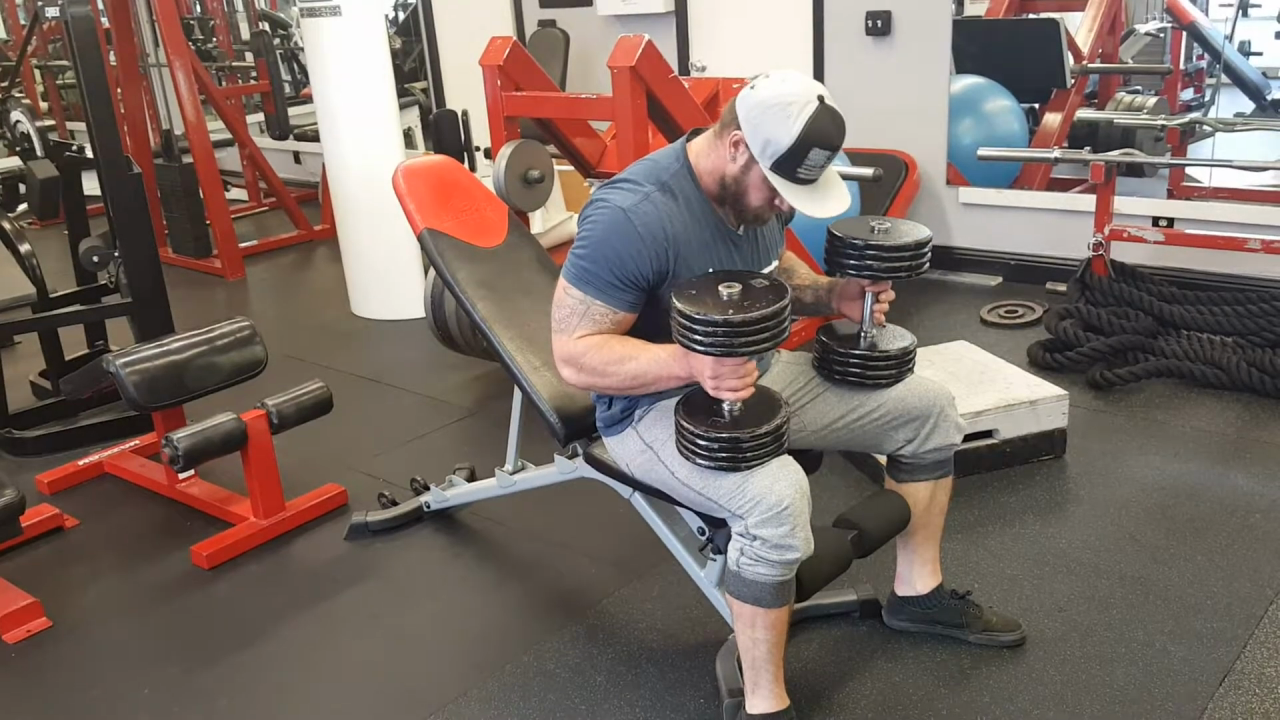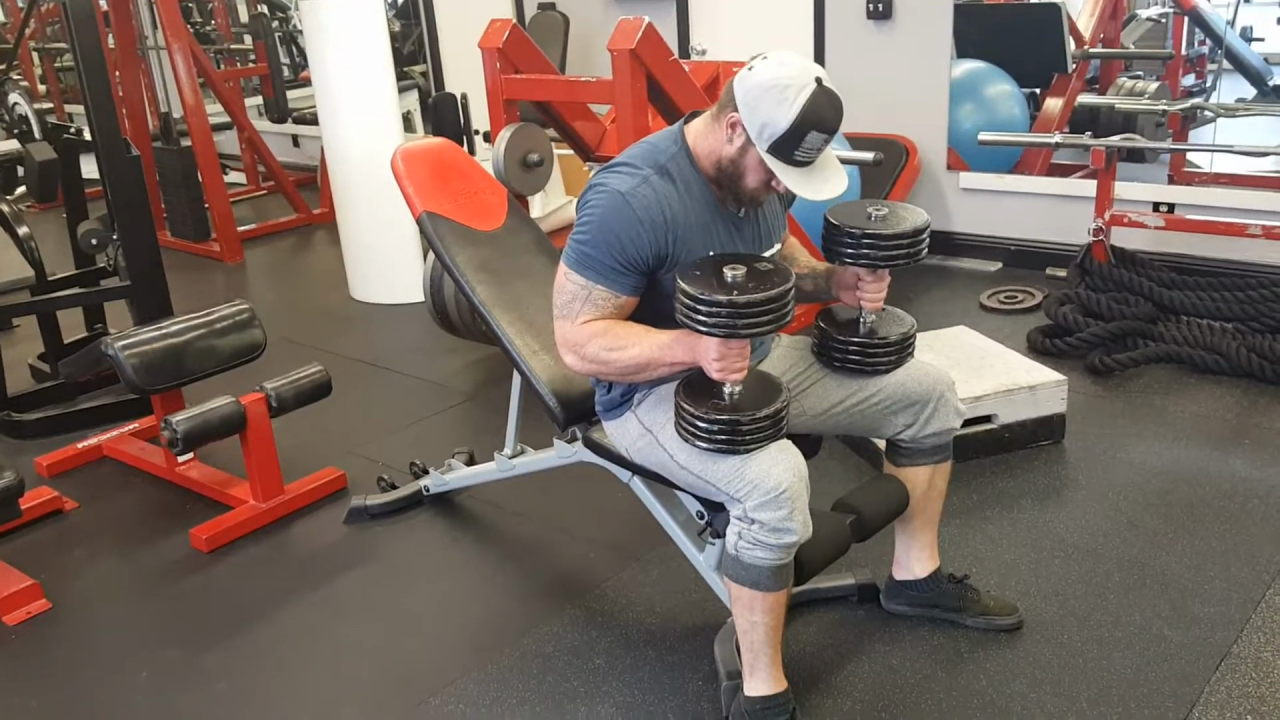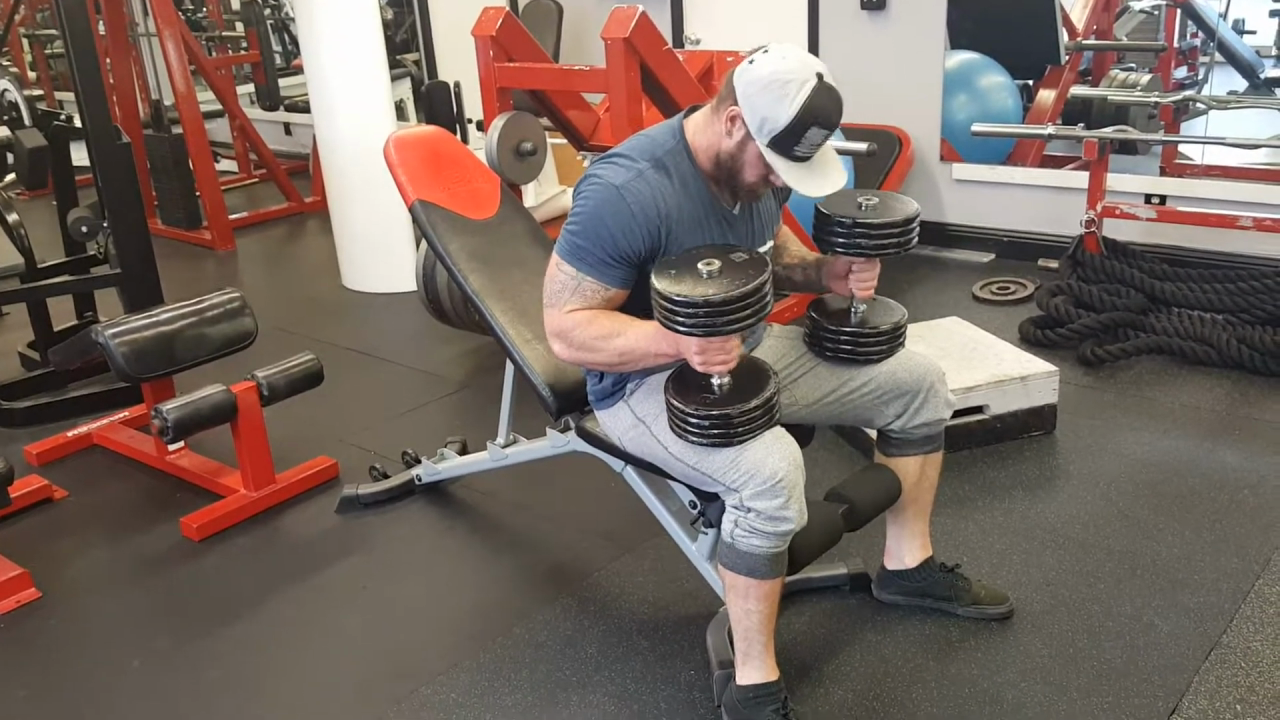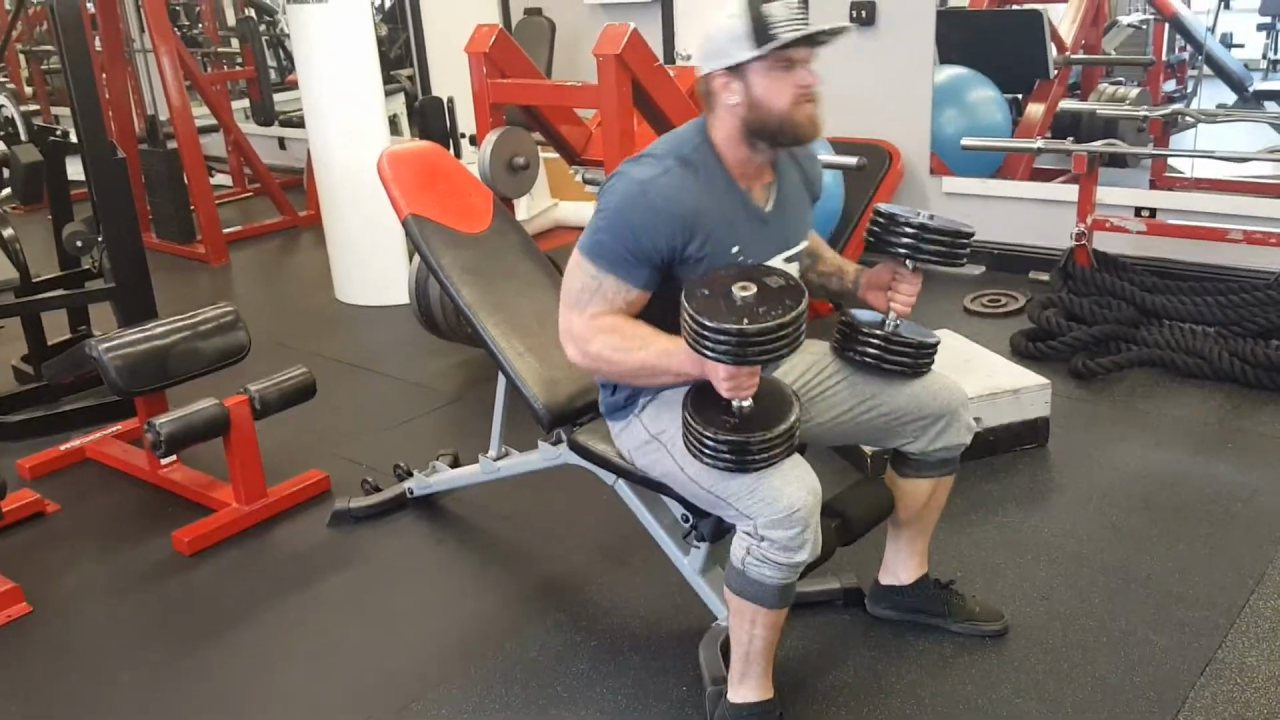
dt=0.7s
person 1, frame 1
left shoulder: (761, 184)
right shoulder: (632, 215)
right elbow: (575, 353)
left wrist: (832, 296)
right wrist: (691, 363)
left hip: (756, 372)
right hip: (658, 405)
left knee: (930, 408)
right knee: (777, 497)
left ankle: (918, 592)
person 1, frame 2
left shoulder: (759, 168)
right shoulder: (631, 198)
right elbow: (578, 340)
left wrist: (833, 281)
right wrist: (693, 348)
left hip: (758, 358)
right hip: (658, 388)
left knee: (928, 393)
right knee: (775, 482)
left ankle: (915, 576)
person 1, frame 3
left shoulder: (758, 166)
right shoulder: (628, 192)
right elbow: (567, 329)
left wrist: (822, 273)
right wrist: (681, 340)
left hip: (748, 349)
right hip: (649, 379)
left knee: (920, 383)
right knee: (771, 471)
left ankle: (908, 565)
person 1, frame 4
left shoulder: (795, 160)
right shoulder: (655, 191)
right elbow: (583, 332)
left wrist: (857, 282)
right wrist: (703, 362)
left hip: (773, 363)
right hip: (665, 392)
left knee: (943, 409)
right knee: (787, 504)
left ankle: (902, 581)
